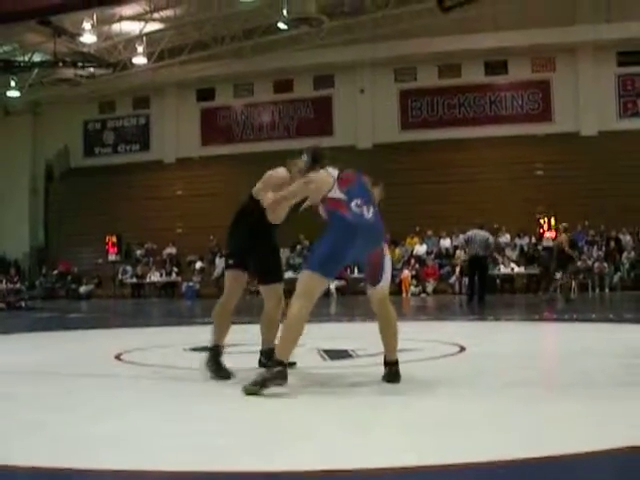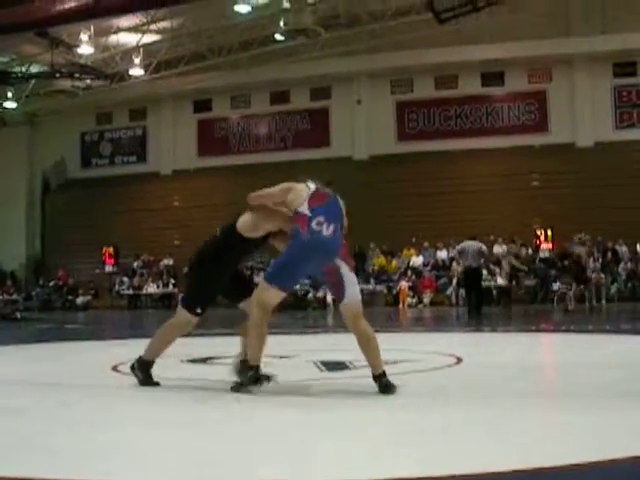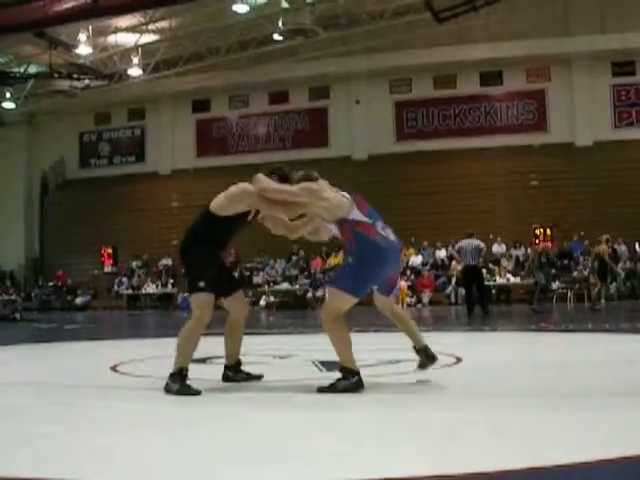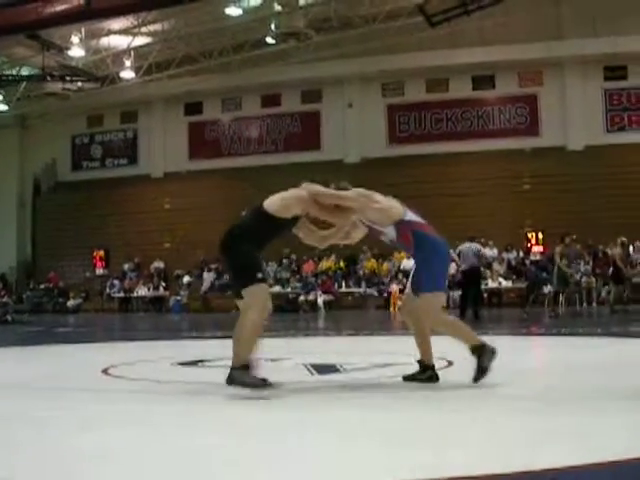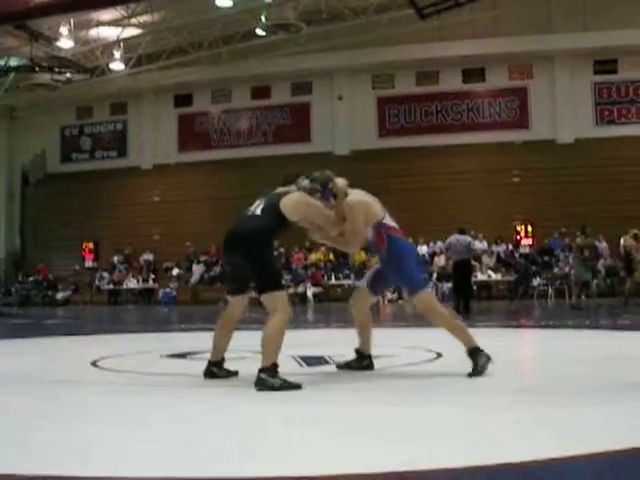
dt=0.5s
person 1, frame 1
left shoulder: (316, 178)
right shoulder: (364, 182)
left elbow: (274, 203)
left hip: (342, 230)
right hip: (374, 232)
left knee: (303, 296)
right knee: (381, 300)
left ankle: (278, 367)
right ankle: (392, 366)
person 1, frame 2
left shoulder: (295, 189)
right shoulder: (338, 201)
left elbow: (253, 199)
left wrist: (274, 203)
left hip: (304, 247)
right hip: (333, 251)
left knee: (261, 303)
right knee: (355, 318)
left ankle: (251, 369)
right ankle: (381, 378)
person 1, frame 3
left shoulder: (313, 192)
right shoulder: (329, 201)
left elbow: (266, 189)
right elbow: (321, 234)
left wrist: (260, 178)
right wrist: (287, 225)
left hip: (372, 255)
right hip: (392, 252)
left knee: (329, 314)
right knee: (386, 304)
left ankle: (351, 376)
right ankle: (424, 350)
person 1, frame 4
left shoulder: (363, 199)
right shoulder: (365, 213)
left elbow: (324, 195)
right elbow: (348, 237)
left wrist: (308, 187)
left hip: (432, 252)
right hip: (426, 254)
left knee: (431, 314)
right knee: (409, 310)
left ankle: (482, 350)
right ankle: (427, 368)
person 1, frame 5
left shoulder: (353, 202)
right shoulder: (349, 201)
left elbow: (353, 245)
left wrist: (322, 237)
left hip: (401, 256)
right hip: (389, 260)
left knee: (429, 309)
right knee: (358, 303)
left ankle: (477, 354)
right ankle: (364, 357)
person 2, frame 1
right shoulder: (279, 177)
right elbow: (275, 218)
right wrist: (293, 186)
left hip: (265, 238)
right hip: (244, 233)
left knee: (275, 300)
right knee: (233, 292)
left ankle: (267, 354)
right ankle: (215, 354)
person 2, frame 2
left shoulder: (270, 223)
right shoulder: (271, 215)
left elbow: (284, 243)
left hip: (225, 266)
right hip: (209, 265)
right knee: (183, 321)
right ankle: (143, 364)
person 2, frame 3
left shoulder: (255, 204)
right shoulder: (246, 192)
left hip: (213, 254)
right hip: (197, 250)
left knee: (240, 309)
right knee: (202, 314)
left ankle: (232, 368)
right ankle: (176, 377)
person 2, frame 4
left shoulder: (295, 213)
right shoulder: (297, 197)
left elbow: (320, 241)
right elbow: (338, 216)
left wrist: (348, 225)
left hip: (240, 246)
right hip: (239, 245)
left knee: (251, 310)
right knee: (261, 305)
left ankle: (238, 370)
right ankle: (243, 367)
person 2, frame 5
left shoulder: (273, 195)
right shoulder: (302, 200)
right elbow: (333, 223)
left hip: (233, 244)
right hip: (255, 247)
left knee: (234, 308)
right knee: (280, 311)
left ankle: (215, 364)
right ankle: (267, 373)
